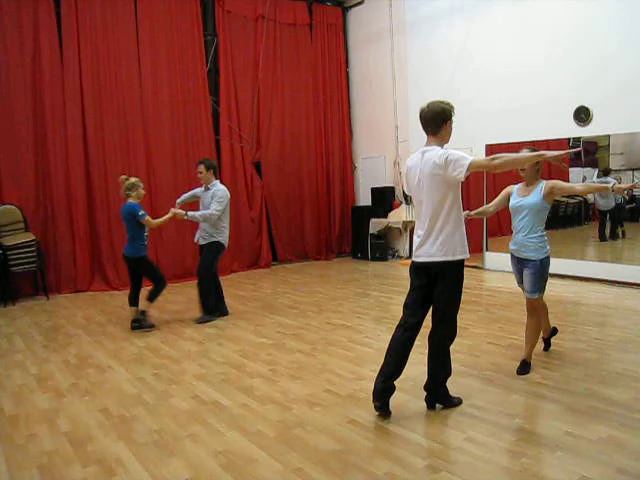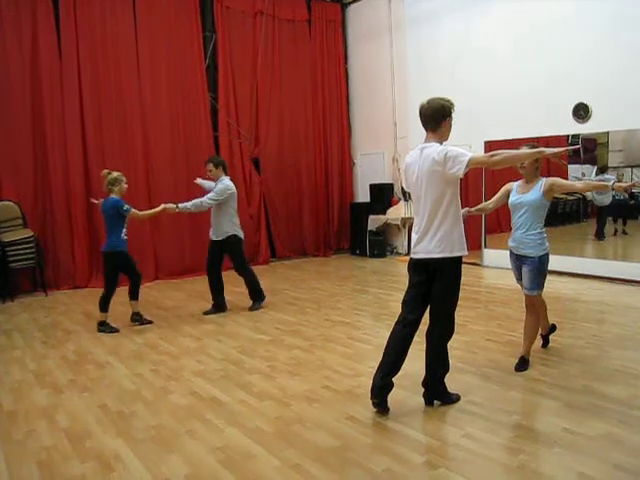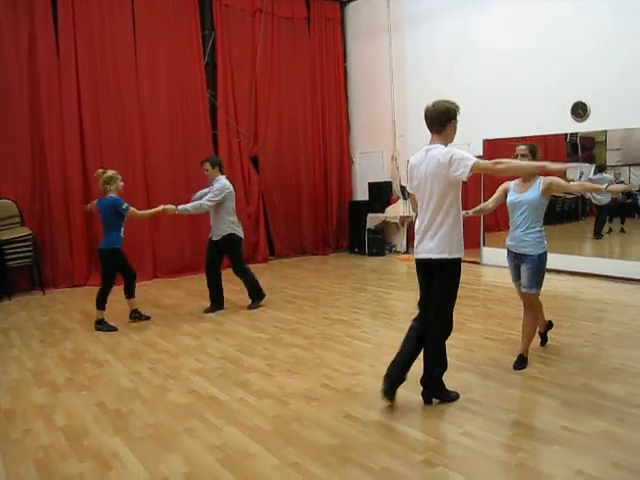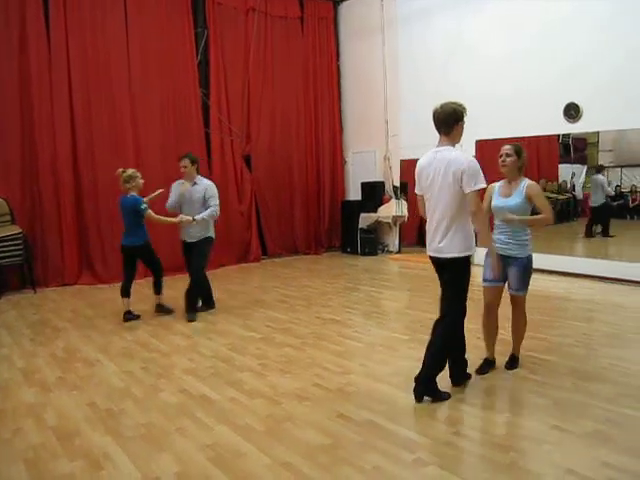
dt=0.4s
person 1, frame 1
left shoulder: (411, 163)
right shoulder: (445, 159)
right elbow: (493, 163)
left wrist: (458, 214)
right wrist: (540, 155)
left hip: (421, 256)
right hip: (447, 256)
left knee: (409, 323)
right knee: (443, 327)
left ankle: (382, 390)
right ankle: (436, 393)
person 1, frame 2
left shoulder: (410, 159)
right shoulder: (445, 155)
right elbow: (492, 160)
left wrist: (457, 212)
right wrist: (539, 152)
left hip: (419, 252)
right hip: (444, 253)
left knee: (408, 320)
right knee: (440, 324)
left ankle: (380, 386)
right ankle: (434, 389)
person 1, frame 3
left shoulder: (414, 161)
right shoulder: (448, 158)
right elbow: (494, 167)
right wrist: (547, 166)
left hip: (422, 251)
right hip: (442, 255)
left knee: (426, 317)
right knee: (437, 322)
left ankle: (395, 375)
right ankle: (432, 386)
person 1, frame 4
left shoulder: (423, 162)
right shoulder: (465, 162)
right elbow: (476, 210)
right wrist: (489, 248)
left hip: (435, 248)
right hip: (457, 249)
left knee: (455, 309)
right knee: (449, 315)
left ankle: (458, 369)
right ankle: (426, 380)
person 2, frame 1
left shoulder: (548, 187)
right shoulder: (512, 190)
left elbow: (580, 188)
right elbow: (490, 208)
left wrist: (612, 186)
right wrist: (471, 213)
left hip: (536, 255)
right hip: (516, 253)
left knee: (532, 305)
right knee: (533, 300)
left ankle: (526, 357)
right ankle: (548, 330)
person 2, frame 2
left shoulder: (547, 184)
right shoulder: (511, 187)
left elbow: (579, 186)
right elbow: (490, 205)
left wrist: (612, 185)
right wrist: (471, 210)
left hip: (535, 252)
right hip: (515, 250)
left knee: (531, 302)
right knee: (533, 297)
left ankle: (525, 354)
right ankle: (546, 327)
person 2, frame 3
left shoulder: (546, 183)
right shoulder: (508, 186)
left elbow: (575, 186)
right elbow: (489, 205)
left wrist: (605, 187)
right wrist: (470, 212)
left hip: (534, 251)
right hip: (513, 248)
left knee: (531, 300)
right knee: (525, 297)
left ankle: (523, 353)
right ankle: (543, 325)
person 2, frame 4
left shoulder: (530, 187)
right shoulder: (493, 188)
left elbow: (548, 218)
left wrist: (516, 219)
left hip: (519, 254)
right hip: (495, 251)
left knee: (517, 305)
right knee: (489, 305)
left ankle: (515, 353)
right ankle: (489, 357)
person 3, frame 1
left shoulder: (221, 191)
right shoulder: (203, 189)
left elbow: (212, 215)
right elbow: (193, 193)
left wrist: (187, 215)
right wrist: (179, 202)
left hip: (216, 240)
right hip: (204, 239)
left knee: (203, 272)
right knee: (210, 274)
left ankle: (209, 311)
right ankle: (220, 308)
person 3, frame 2
left shoulder: (226, 186)
right shoulder: (219, 185)
left elbow: (204, 203)
left wrist: (178, 207)
right wrist: (201, 182)
left hip: (231, 236)
right hip: (217, 236)
left knee: (242, 268)
right knee: (212, 269)
left ankle: (258, 298)
right ankle: (219, 304)
person 3, frame 3
left shoulder: (223, 185)
right shoulder: (215, 185)
left elbow: (203, 205)
right elbow: (204, 195)
left wrist: (178, 209)
right wrist: (197, 195)
left hip: (230, 234)
right hip: (217, 234)
left knee: (239, 267)
right knee: (211, 268)
left ankle: (257, 296)
right ankle: (217, 302)
person 3, frame 4
left shoulder: (208, 185)
right shoulder: (177, 186)
left elbow: (214, 211)
right elbow: (170, 207)
left wrist: (193, 218)
right wrist: (180, 191)
left hip: (204, 236)
right hip: (186, 237)
left knee: (197, 271)
right knee: (194, 272)
left ankle: (191, 307)
right ankle: (208, 301)
person 4, frame 1
left shoulder: (127, 207)
right shoulder: (133, 207)
right elbow: (152, 224)
right wrist: (170, 215)
left hip: (130, 253)
right hip: (137, 255)
left knee: (136, 286)
right knee: (160, 281)
left ankle: (136, 320)
right ankle: (143, 312)
person 4, frame 2
left shoulder: (107, 202)
right shoulder: (116, 203)
left elbow: (102, 203)
right elbow: (140, 215)
left wrist: (100, 203)
right wrist: (160, 208)
left hip: (119, 250)
right hip: (113, 251)
left knee: (135, 277)
right knee: (111, 286)
left ankle: (135, 314)
right ankle: (102, 323)
person 4, frame 3
left shoulder: (102, 201)
right shoulder: (115, 201)
left elbow: (94, 204)
right elbow: (138, 214)
left wrist: (92, 205)
right wrist: (159, 209)
left hip: (110, 247)
right hip: (111, 248)
left knee: (130, 275)
right knee: (107, 283)
left ankle: (134, 311)
right ankle: (100, 321)
person 4, frame 4
left shoulder: (123, 200)
right shoulder: (136, 200)
right elbow: (154, 217)
left wrist: (153, 195)
right wrist: (176, 220)
left hip: (126, 245)
right hip: (140, 244)
left knee: (128, 277)
right knee: (157, 270)
left ankle: (127, 311)
right ankle: (159, 304)
